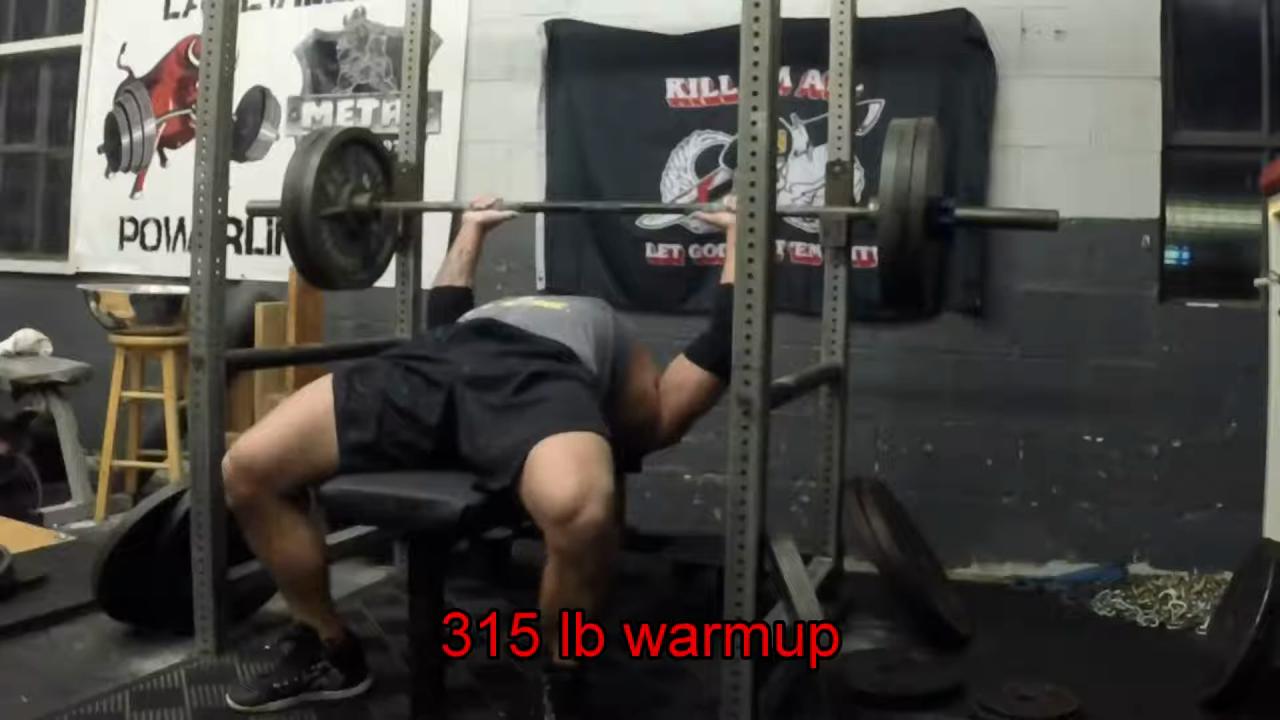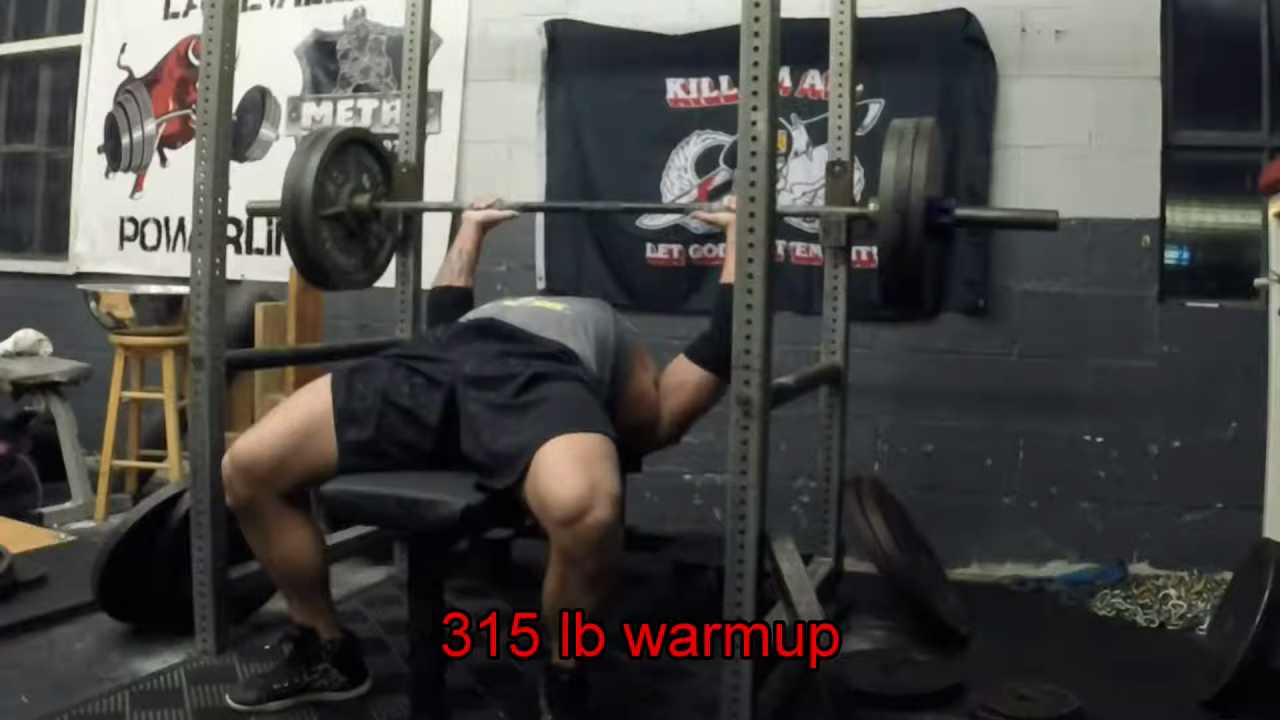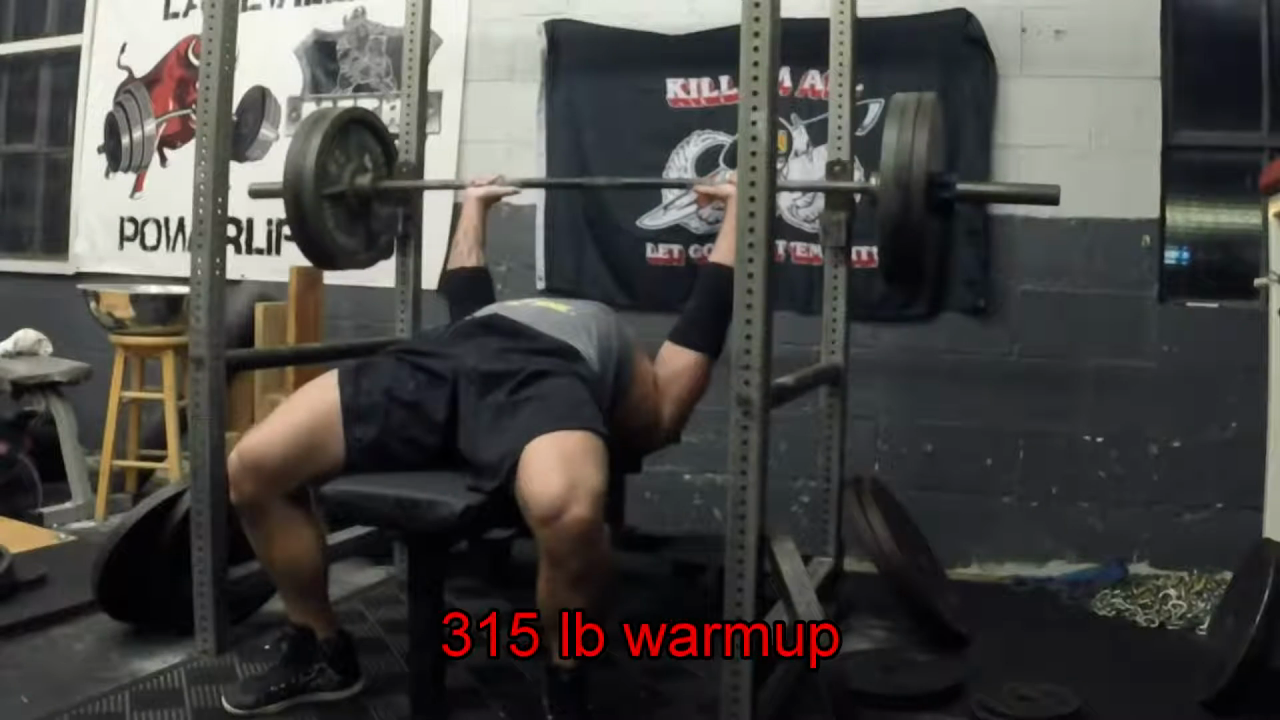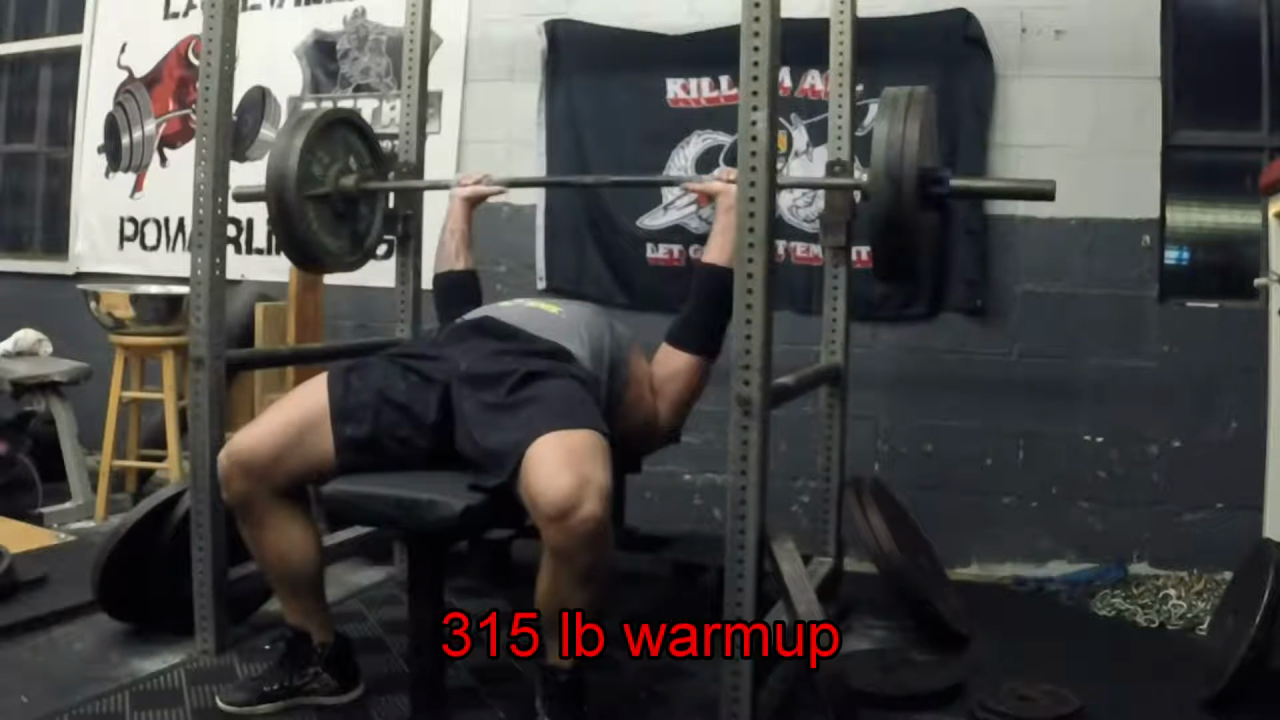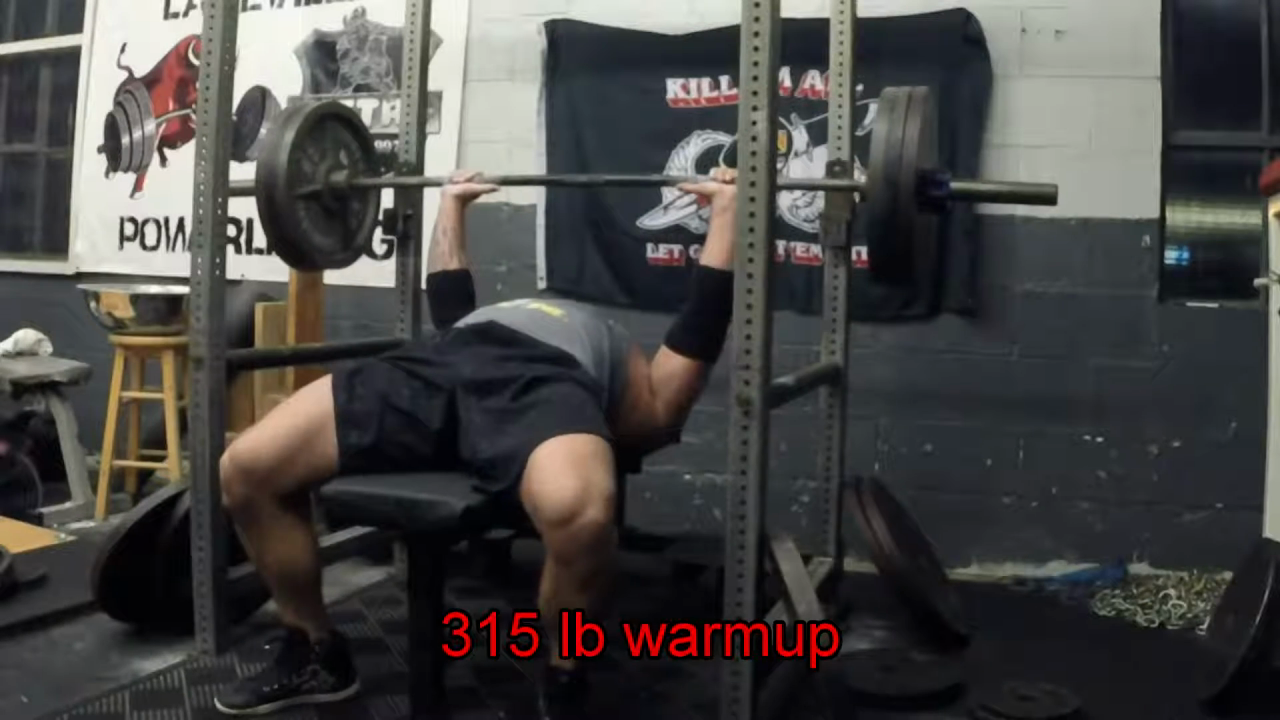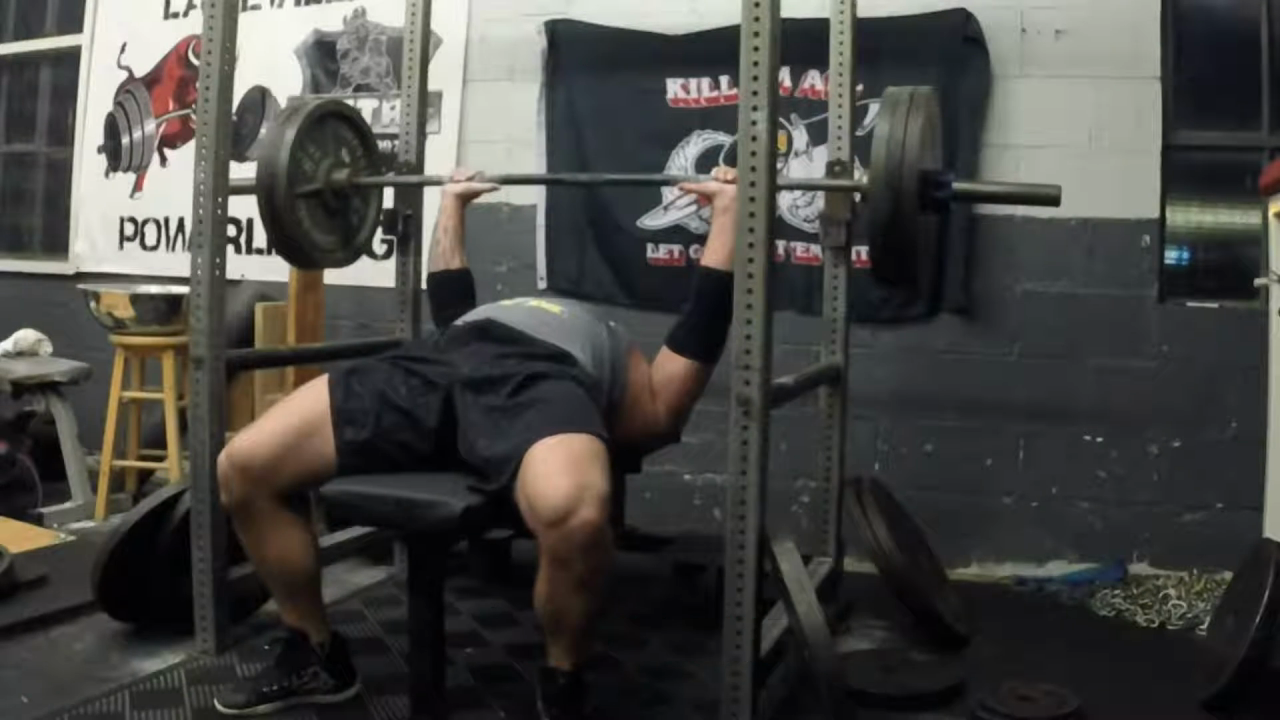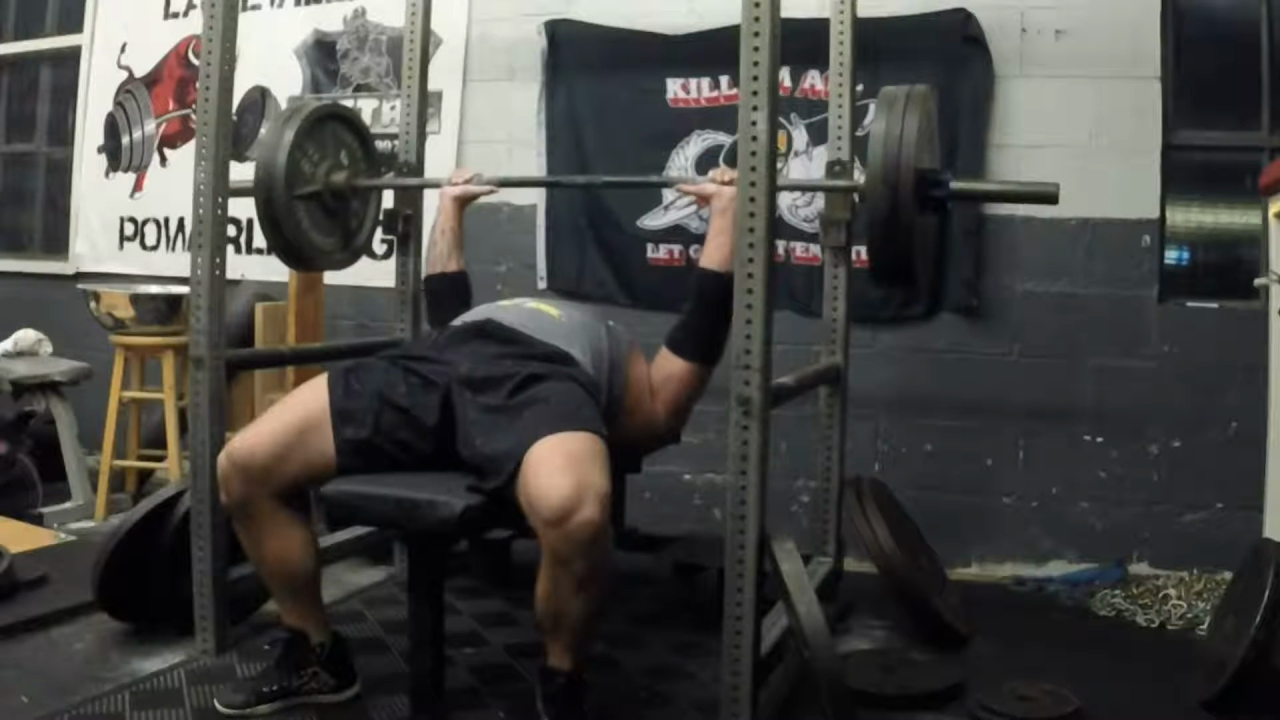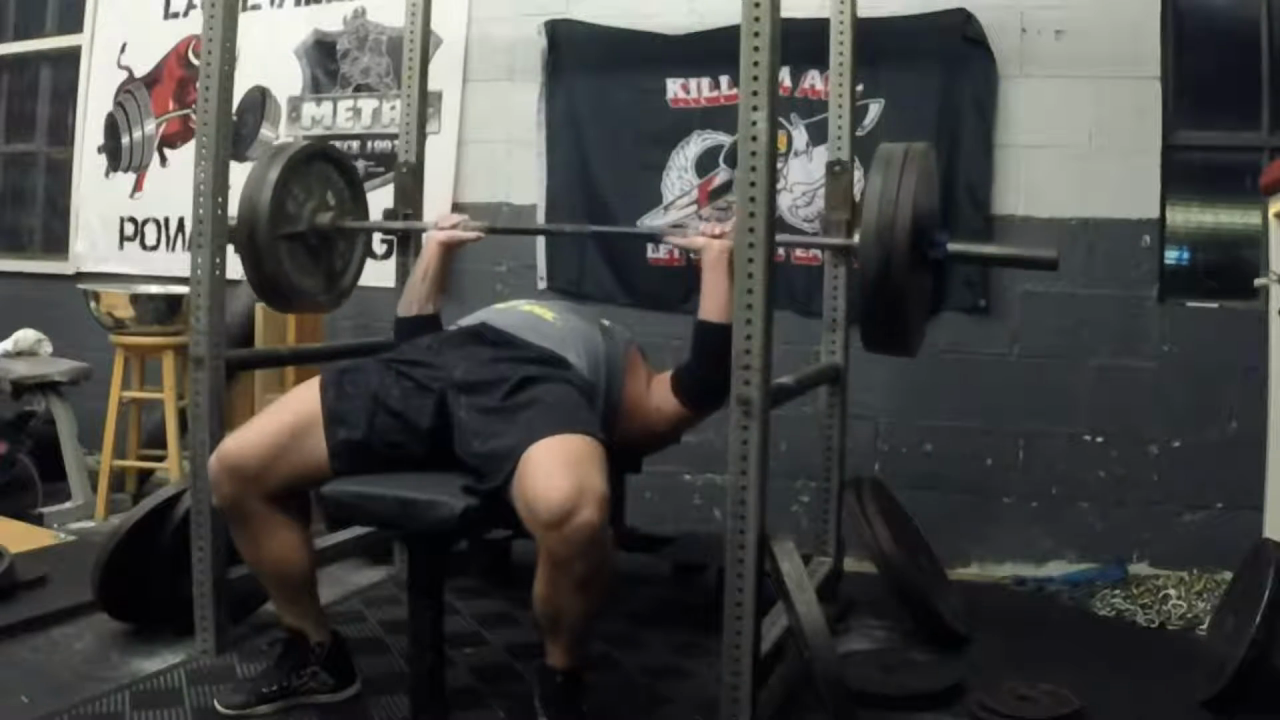
dt=0.5s
person 1, frame 1
left shoulder: (648, 405)
left elbow: (723, 344)
right elbow: (445, 317)
left wrist: (737, 236)
right wrist: (471, 229)
left knee: (578, 508)
right knee: (248, 468)
right ankle: (327, 651)
person 1, frame 2
left shoulder: (649, 405)
left elbow: (720, 347)
right elbow: (446, 314)
left wrist: (739, 236)
right wrist: (471, 229)
left knee: (586, 511)
right knee: (247, 468)
right ankle: (325, 652)
person 1, frame 3
left shoulder: (648, 403)
left elbow: (708, 316)
right elbow: (464, 295)
left wrist: (736, 208)
right wrist: (474, 205)
left knee: (567, 510)
right knee: (253, 467)
right ankle: (319, 651)
person 1, frame 4
left shoulder: (648, 400)
left elbow: (705, 316)
right elbow: (455, 298)
left wrist: (729, 207)
right wrist: (460, 206)
left knee: (575, 505)
right knee: (244, 465)
right ankle: (319, 655)
person 1, frame 5
left shoulder: (646, 400)
left elbow: (704, 321)
right elbow: (449, 301)
left wrist: (725, 207)
right wrist: (451, 203)
left knee: (579, 512)
right knee: (245, 469)
right ankle: (314, 653)
person 1, frame 6
left shoulder: (646, 399)
left elbow: (703, 325)
right elbow: (449, 300)
left wrist: (726, 209)
right wrist: (451, 205)
left knee: (575, 515)
right knee: (244, 468)
right ankle: (315, 654)
person 1, frame 7
left shoulder: (645, 398)
left elbow: (704, 329)
right elbow: (445, 302)
left wrist: (724, 210)
right wrist: (449, 206)
left knee: (575, 513)
right knee: (242, 467)
right ankle: (314, 655)
person 1, frame 8
left shoulder: (641, 393)
left elbow: (707, 383)
right elbow: (413, 339)
left wrist: (716, 261)
right wrist: (435, 249)
left knee: (573, 513)
right knee: (236, 467)
right ankle: (314, 655)
